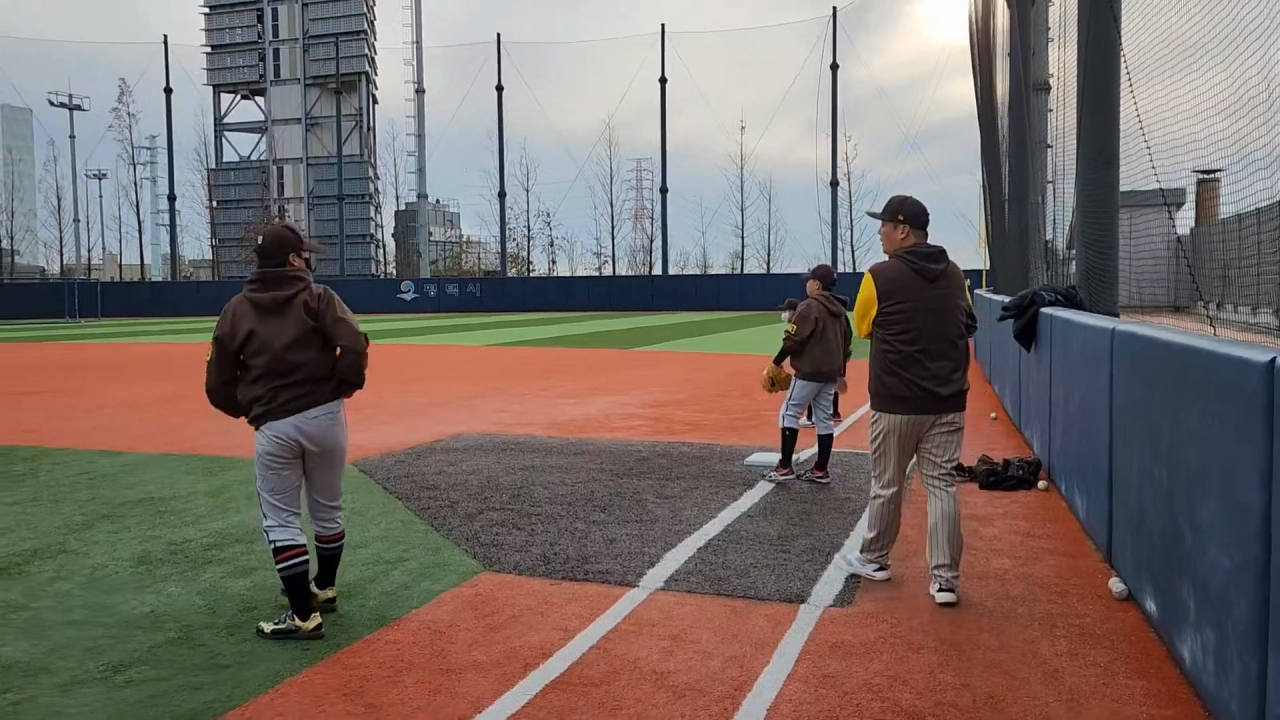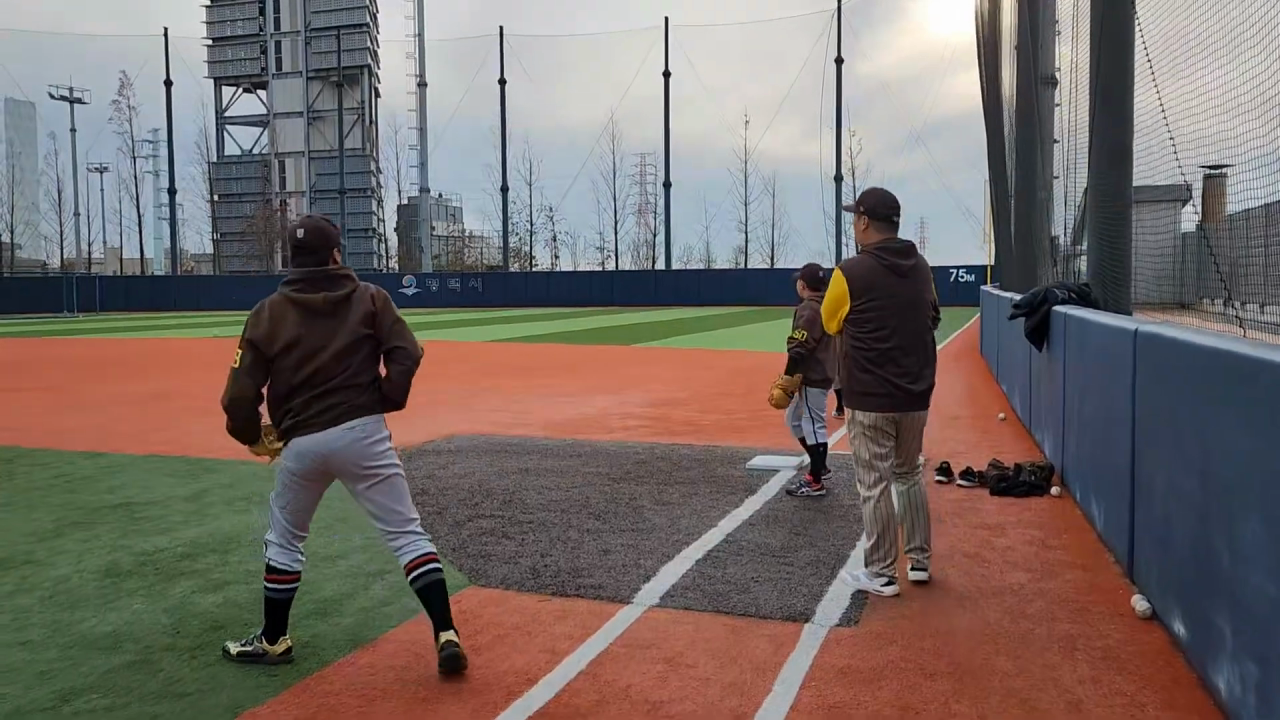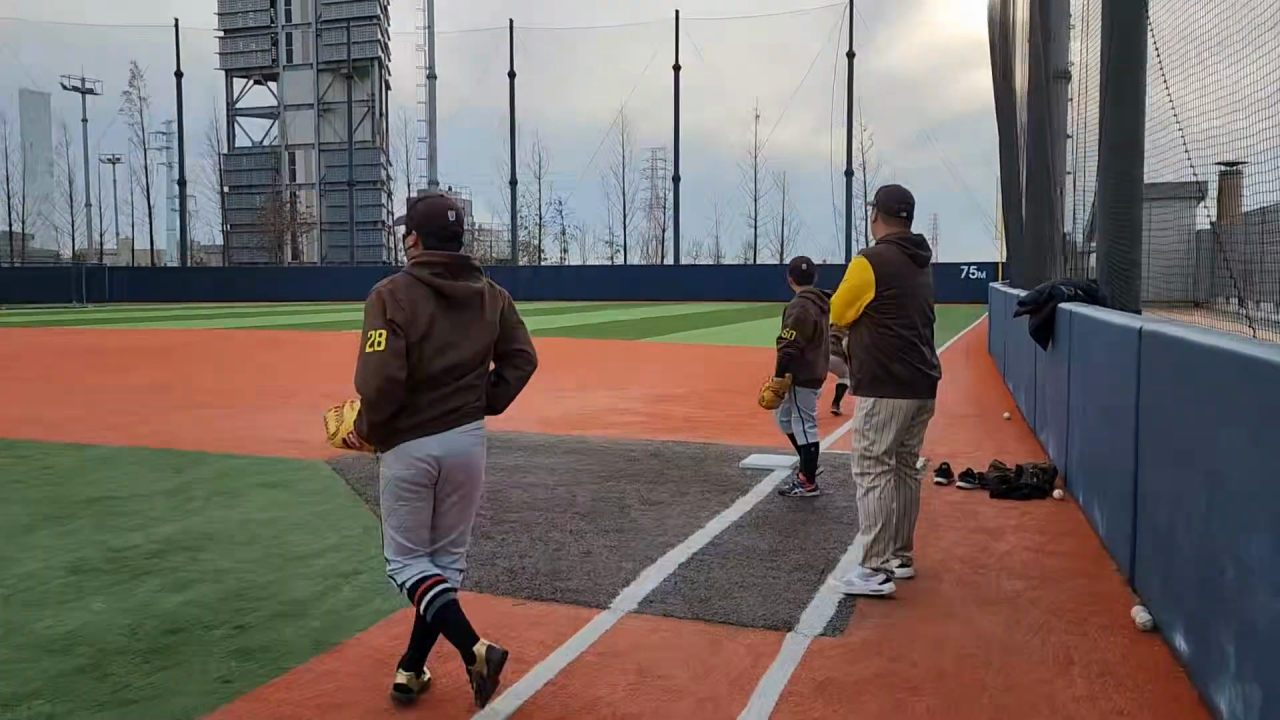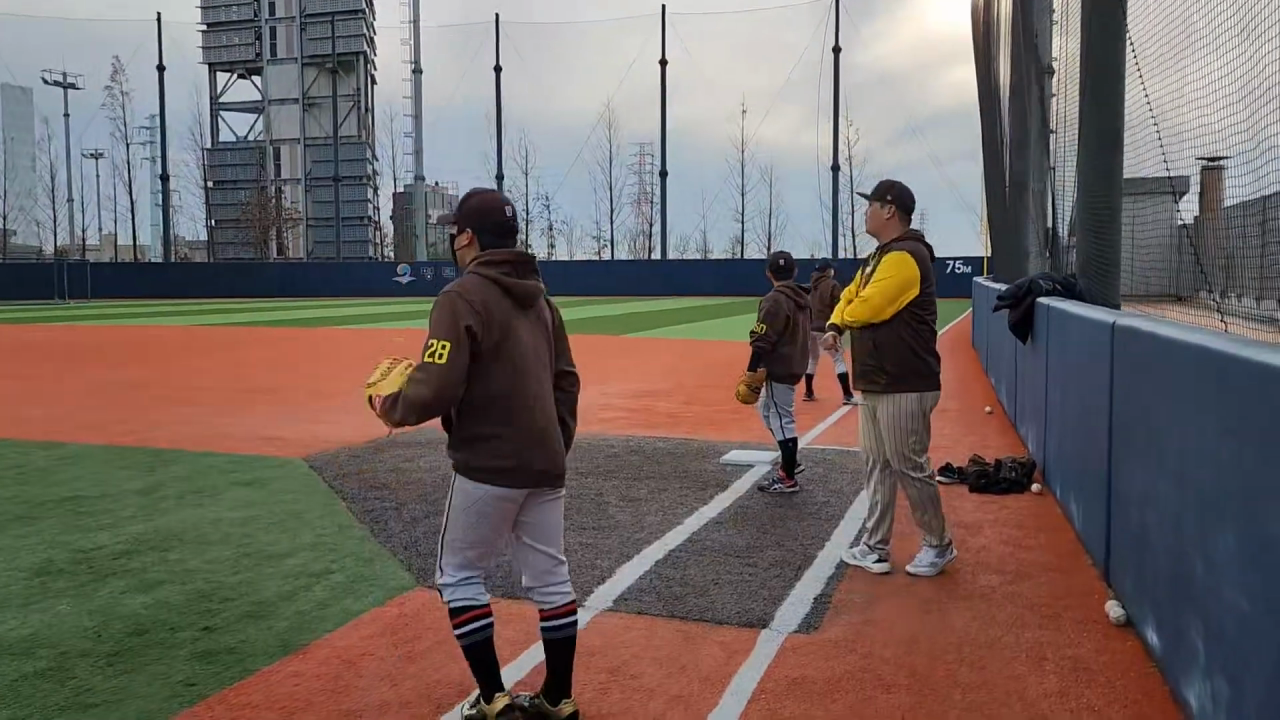
dt=0.7s
person 1, frame 1
left shoulder: (235, 310)
right shoulder: (318, 296)
left elbow: (218, 385)
right elbow: (353, 346)
left wrist: (251, 410)
right wrist: (349, 384)
left hip: (274, 428)
right hip: (326, 417)
left knee: (280, 521)
right knee: (327, 510)
left ankle: (304, 615)
right ankle: (324, 590)
person 1, frame 2
left shoulder: (268, 313)
right shoulder: (368, 298)
left elbow: (240, 395)
right elbow: (406, 354)
left wrist: (250, 435)
right wrist: (386, 402)
left hip: (303, 443)
right hip: (364, 433)
left knee: (283, 540)
right knee: (407, 532)
left ankle: (273, 640)
right ankle: (445, 635)
person 1, frame 3
left shoulder: (390, 294)
right shoulder: (491, 294)
left elbow: (381, 378)
right elbow: (521, 358)
left wrist: (367, 431)
right wrist: (483, 404)
left hip: (408, 446)
right hip: (468, 441)
left knee: (404, 559)
right knee: (446, 558)
left ankle: (475, 650)
right ankle: (411, 670)
person 1, frame 4
left shoulder: (461, 296)
right shoulder: (538, 297)
left elbow: (436, 390)
right elbow: (565, 378)
left wrist: (391, 407)
left hip: (487, 466)
right hip: (545, 464)
left knee: (460, 575)
right knee: (550, 576)
person 2, frame 1
left shoulder: (879, 277)
right shoulder: (954, 275)
left elbow: (863, 328)
right elbow: (969, 326)
left hip: (895, 402)
right hip: (947, 402)
left knee: (887, 486)
right knee: (942, 485)
left ankle: (874, 560)
right ankle: (944, 579)
person 2, frame 2
left shoulder: (850, 272)
right shoulder: (921, 268)
left elbow: (831, 323)
right elbow: (932, 317)
left hip: (869, 398)
right hip: (916, 394)
left knee: (874, 484)
right knee: (909, 476)
left ankle: (881, 574)
right ankle: (919, 561)
person 2, frame 3
left shoulder: (870, 261)
right shoulder: (919, 264)
left elbow: (839, 313)
right wrist: (867, 322)
left hip: (885, 388)
right hip: (920, 385)
left knee: (871, 474)
right knee: (904, 471)
left ankle: (873, 571)
right ankle: (900, 556)
person 2, frame 4
left shoulder: (905, 257)
right shoulder: (879, 257)
left elbow: (867, 309)
right elbow: (850, 297)
left wrist: (846, 314)
right wrist: (835, 326)
left hip: (905, 385)
right hip: (876, 382)
left knee: (908, 468)
right knee: (879, 466)
left ankle: (938, 545)
right ankle: (875, 547)
person 3, frame 1
left shoulder: (809, 307)
right shoulder: (841, 310)
left elbow: (793, 341)
right elbow: (845, 344)
left wrist: (776, 362)
right wrist: (841, 374)
left hip: (809, 372)
right hip: (832, 373)
left knee: (789, 413)
right knee: (824, 419)
left ankle: (785, 466)
right ankle: (820, 470)
person 3, frame 2
left shoulder: (808, 309)
left elbow: (799, 348)
left wrist: (787, 377)
right wrist: (794, 375)
left hip: (812, 376)
right hip: (821, 374)
left knee: (813, 425)
right knee: (795, 419)
left ankle: (815, 482)
right ankle: (820, 467)
person 3, frame 3
left shoulder: (799, 307)
right shoulder: (819, 304)
left elbow: (789, 347)
left wrist: (778, 378)
left hip: (802, 375)
right hip: (812, 372)
left knee: (804, 424)
right knee: (785, 415)
left ankle: (808, 482)
right ankle: (808, 464)
person 3, frame 4
left shoulder: (774, 300)
right shoulder: (801, 299)
left elbow: (762, 340)
left wrist: (751, 372)
left hip: (779, 369)
right hip: (793, 365)
left knee: (782, 420)
right knee: (767, 410)
left ankle: (788, 478)
right ankle: (790, 462)
